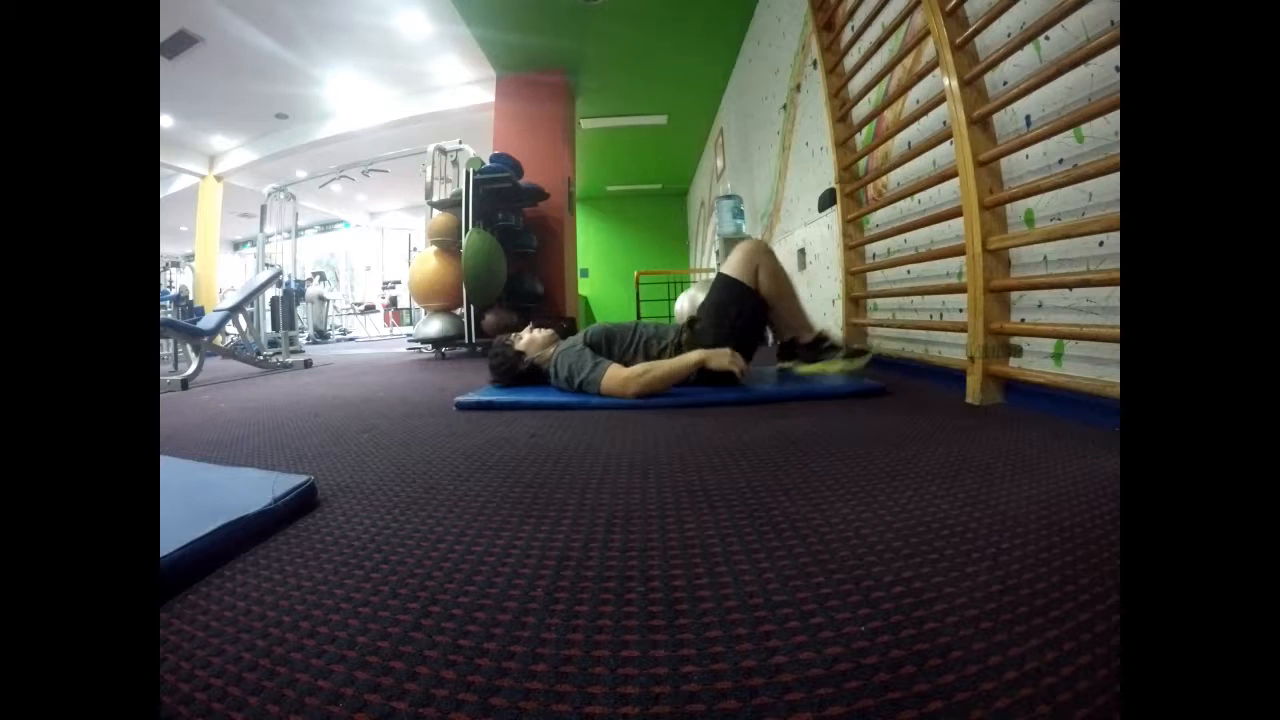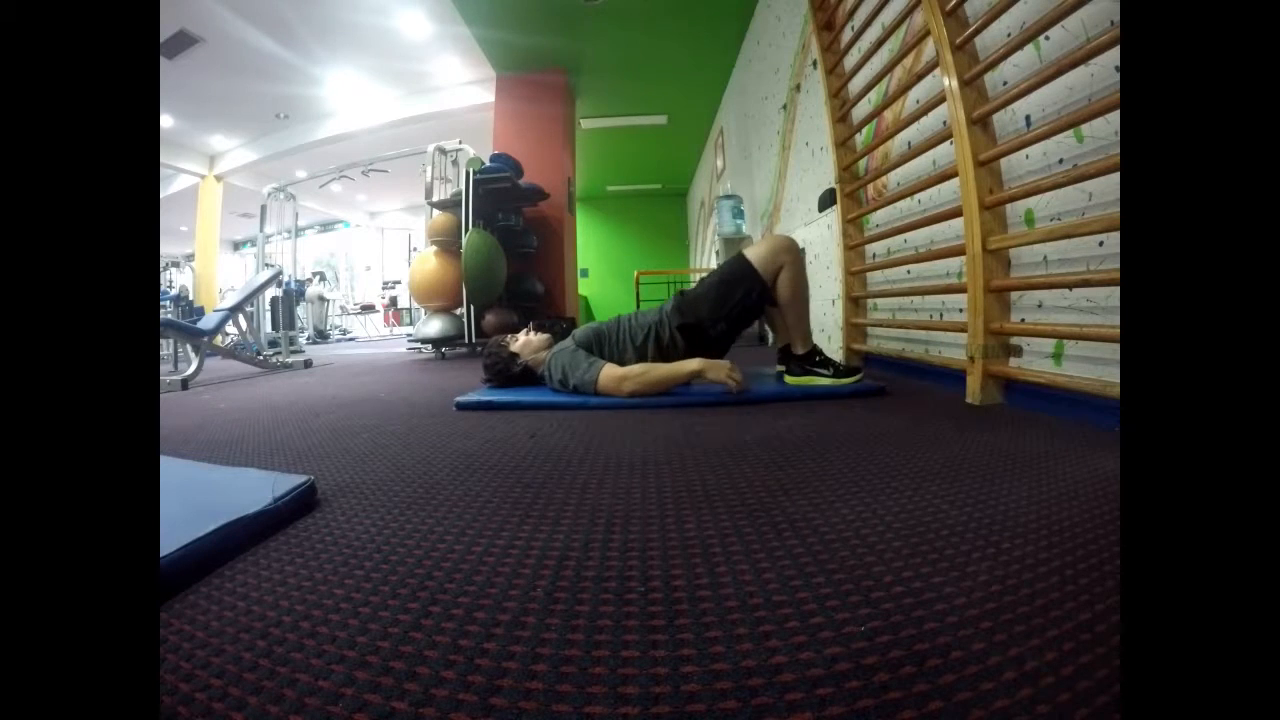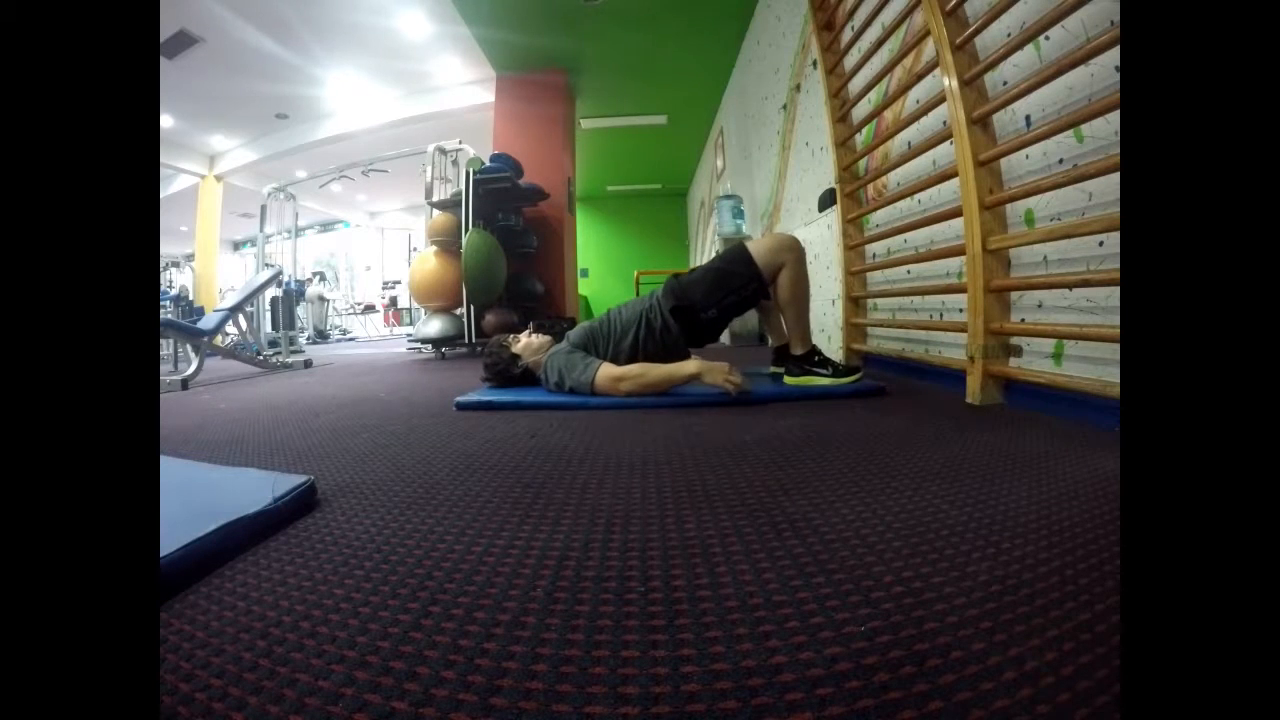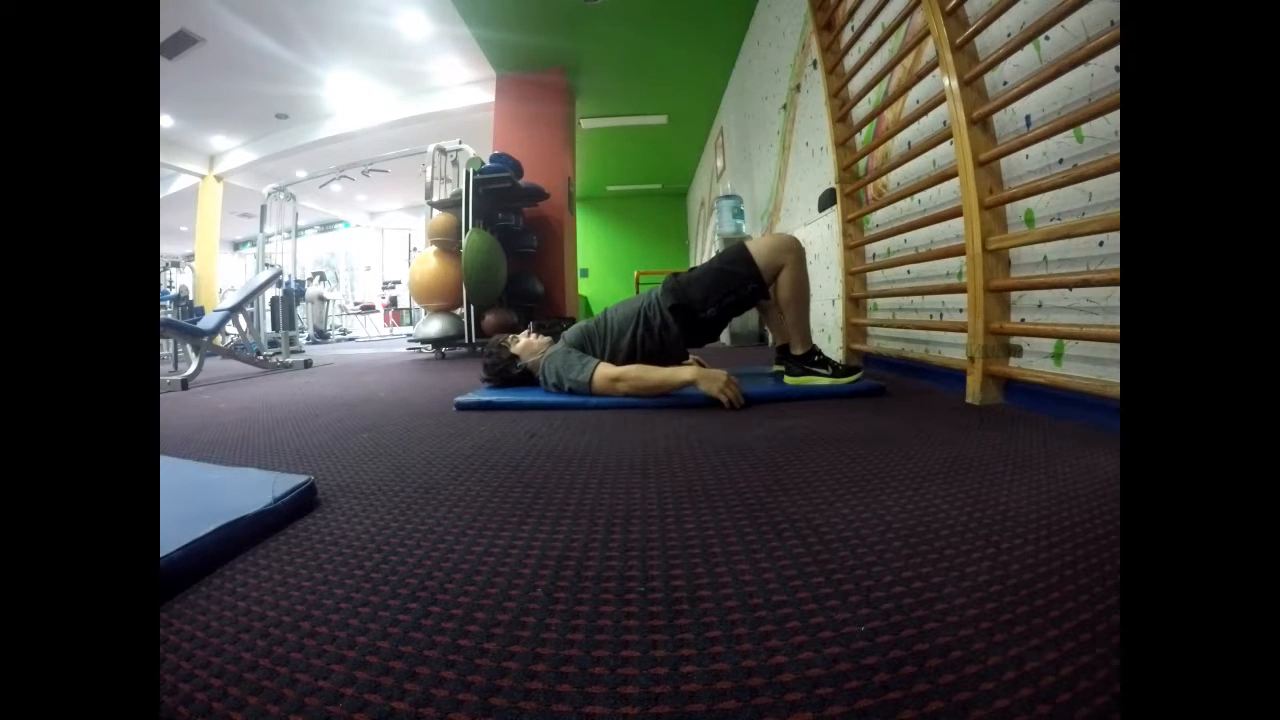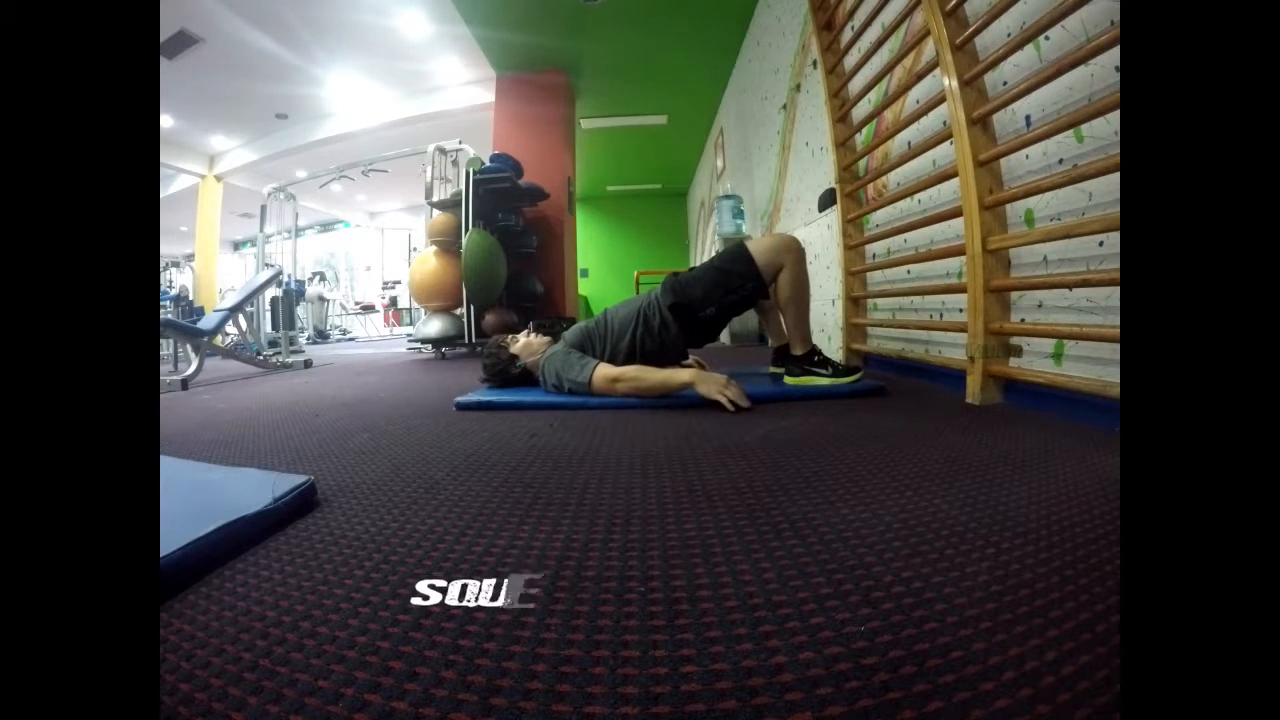
dt=0.4s
person 1, frame 1
left shoulder: (566, 354)
right shoulder: (568, 363)
right elbow: (628, 383)
right wrist: (702, 356)
left hip: (690, 339)
right hip: (702, 347)
left knee: (751, 265)
right knee: (751, 251)
left ankle: (792, 348)
right ankle: (812, 346)
person 1, frame 2
left shoulder: (560, 358)
right shoulder: (562, 365)
right elbow: (623, 382)
right wrist: (699, 365)
left hip: (679, 328)
right hip: (685, 327)
left knee: (765, 268)
right knee: (783, 249)
left ankle: (789, 355)
right ankle: (804, 360)
person 1, frame 3
left shoulder: (557, 358)
right shoulder: (560, 367)
right elbow: (619, 380)
right wrist: (696, 367)
left hip: (672, 316)
right hip: (678, 312)
left knee: (765, 262)
right knee: (786, 248)
left ankle: (785, 353)
right ankle: (802, 360)
person 1, frame 4
left shoulder: (558, 355)
right shoulder: (557, 366)
right elbow: (617, 380)
right wrist: (693, 374)
left hip: (669, 313)
right hip: (676, 312)
left knee: (765, 260)
right knee: (785, 249)
left ankle: (786, 352)
right ankle: (802, 360)
person 1, frame 5
left shoulder: (557, 355)
right shoulder: (556, 367)
right elbow: (616, 381)
right wrist: (692, 377)
left hip: (668, 313)
left knee: (763, 263)
right knee: (785, 248)
left ankle: (784, 354)
right ankle: (802, 361)
